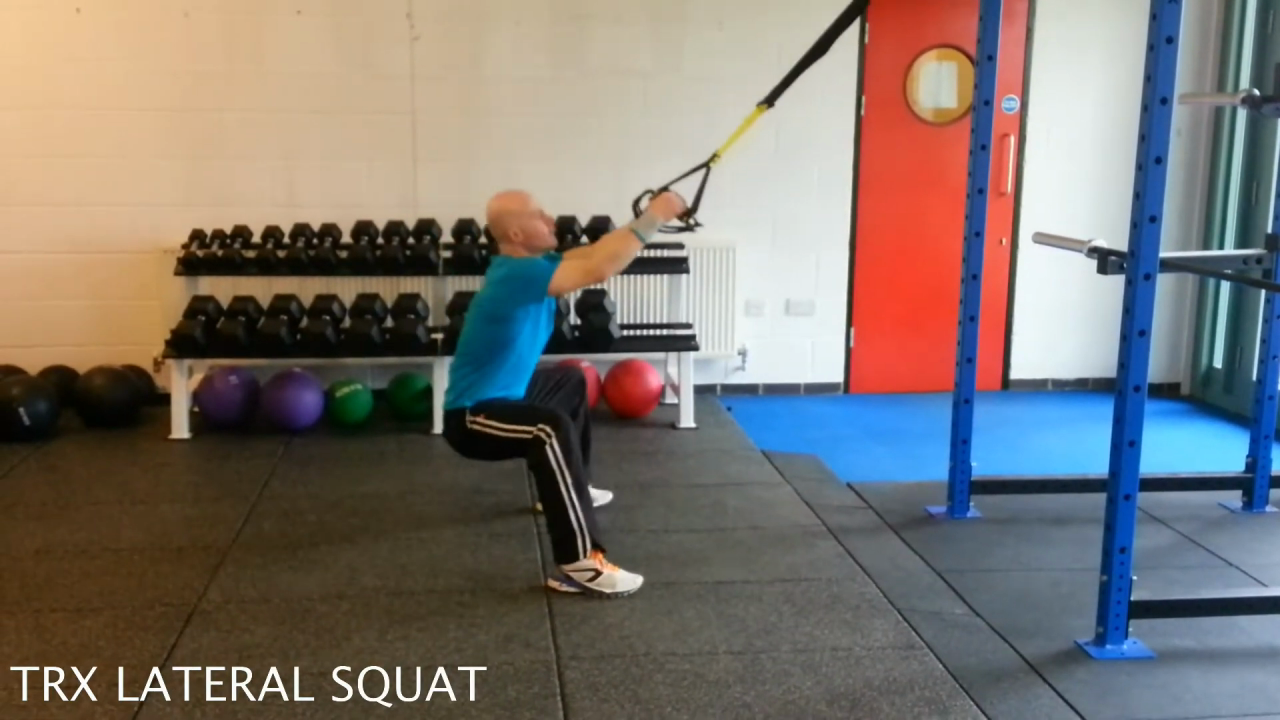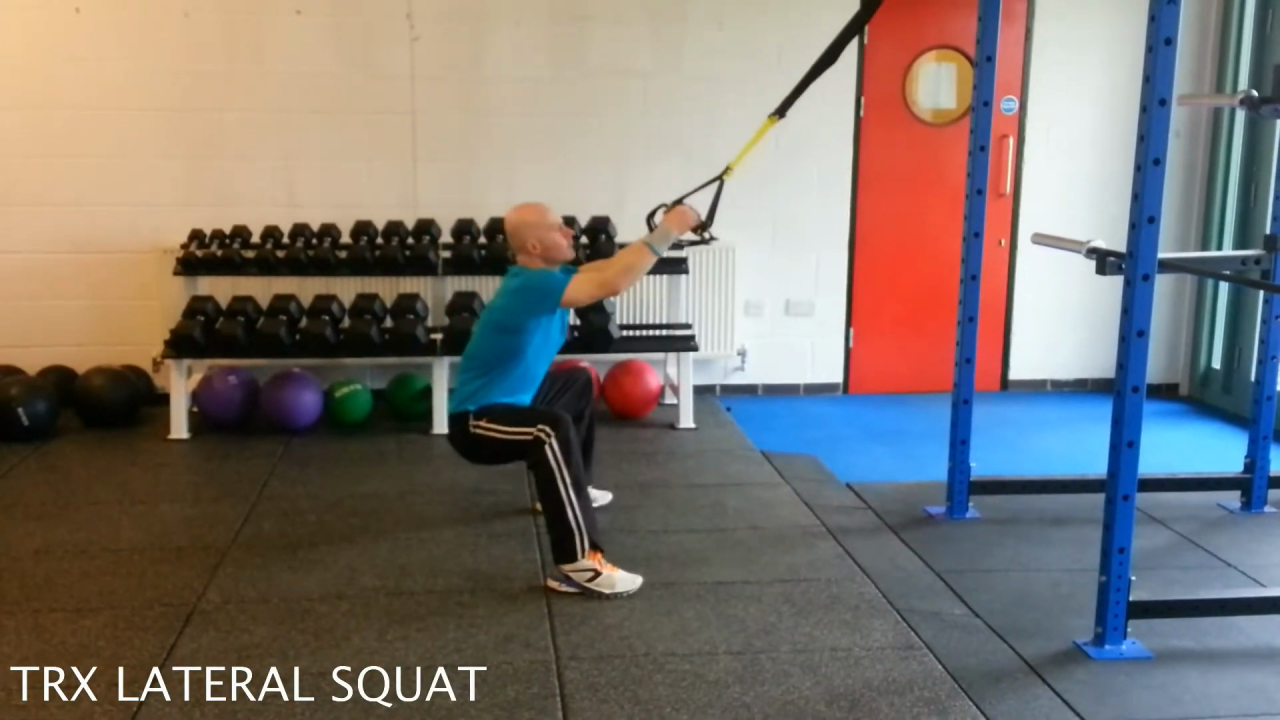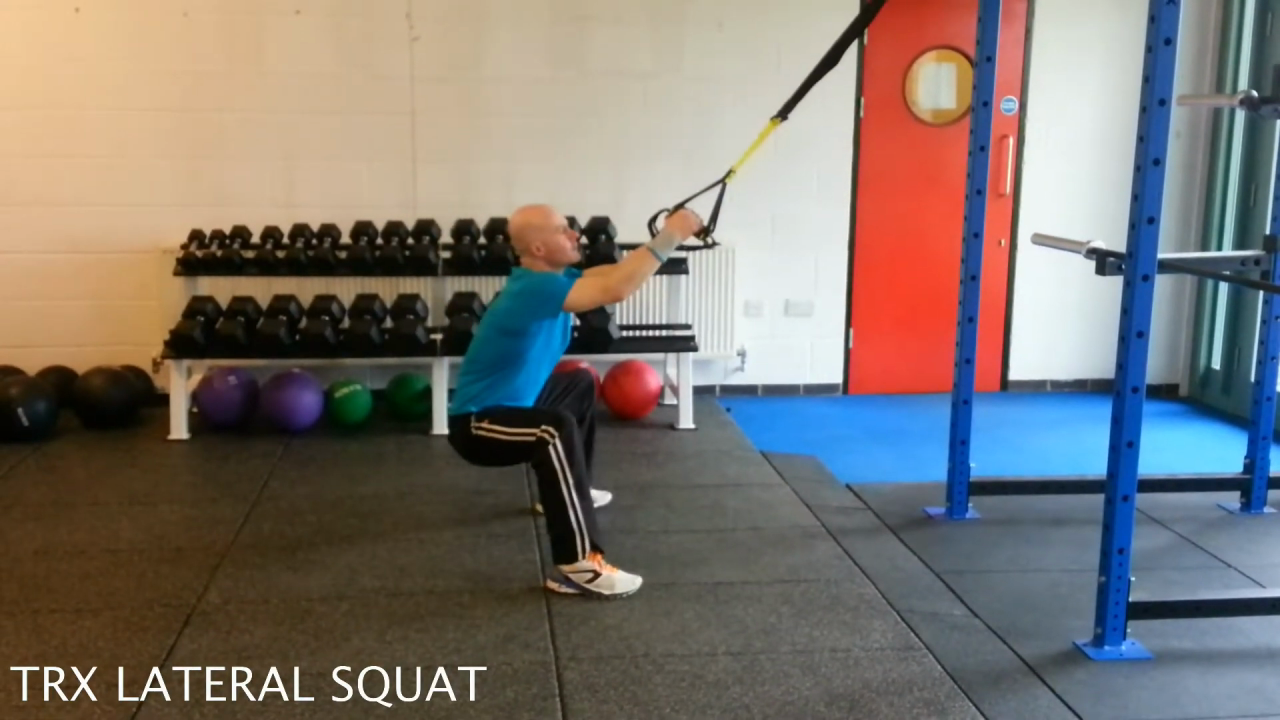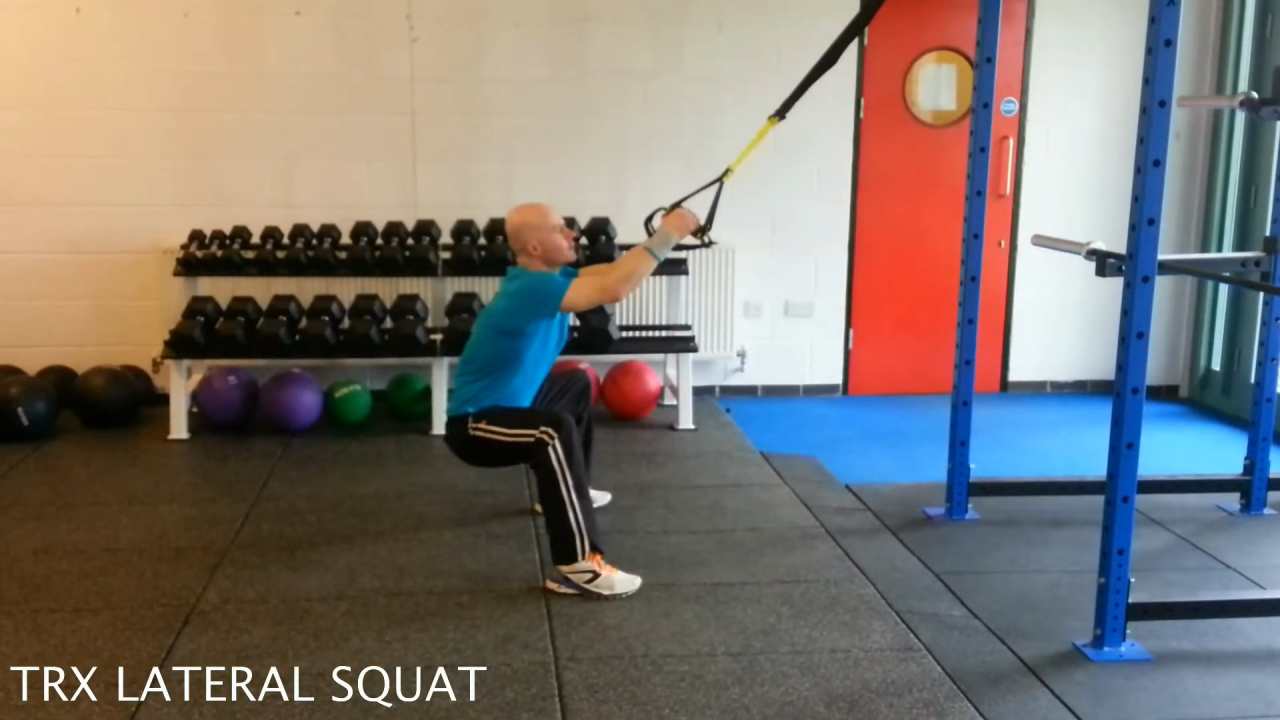
dt=0.3s
person 1, frame 1
left shoulder: (526, 264)
right shoulder: (516, 275)
left elbow: (591, 253)
right elbow: (598, 269)
left wrist: (648, 218)
right wrist: (652, 219)
left hip: (503, 393)
right hip: (472, 415)
left knee: (571, 381)
right knee: (552, 430)
left ankle: (569, 491)
right ankle: (578, 564)
person 1, frame 2
left shoulder: (544, 276)
right shoulder: (531, 286)
left elbow: (607, 267)
right elbow: (611, 283)
left wrist: (664, 232)
right wrist: (667, 232)
left hip: (506, 401)
right hip: (475, 421)
left knee: (579, 384)
right knee: (552, 428)
left ankle: (570, 489)
right ankle: (577, 565)
person 1, frame 3
left shoulder: (548, 278)
right shoulder: (534, 289)
left elbow: (611, 273)
right elbow: (616, 288)
left wrist: (666, 237)
right wrist: (670, 237)
left hip: (507, 403)
right hip: (476, 423)
left knee: (580, 385)
right knee: (556, 429)
left ankle: (569, 489)
right ankle: (577, 566)
person 1, frame 4
left shoulder: (544, 277)
right shoulder: (531, 289)
left elbow: (608, 272)
right elbow: (614, 288)
left wrist: (662, 236)
right wrist: (667, 236)
left hip: (506, 403)
right hip: (474, 424)
left knee: (576, 385)
right knee: (556, 432)
left ankle: (569, 490)
right ankle: (576, 567)
